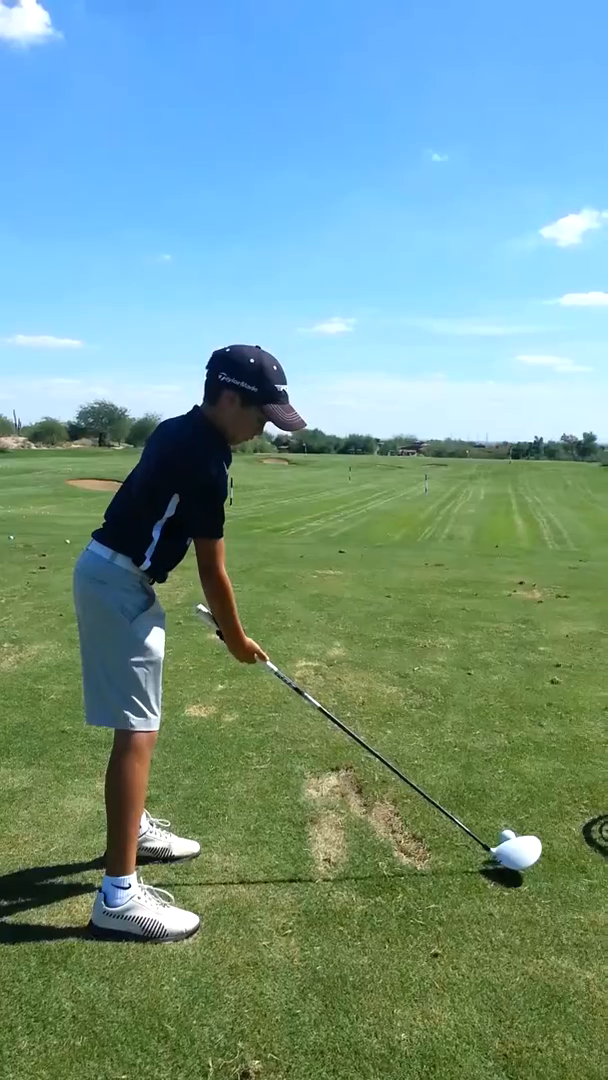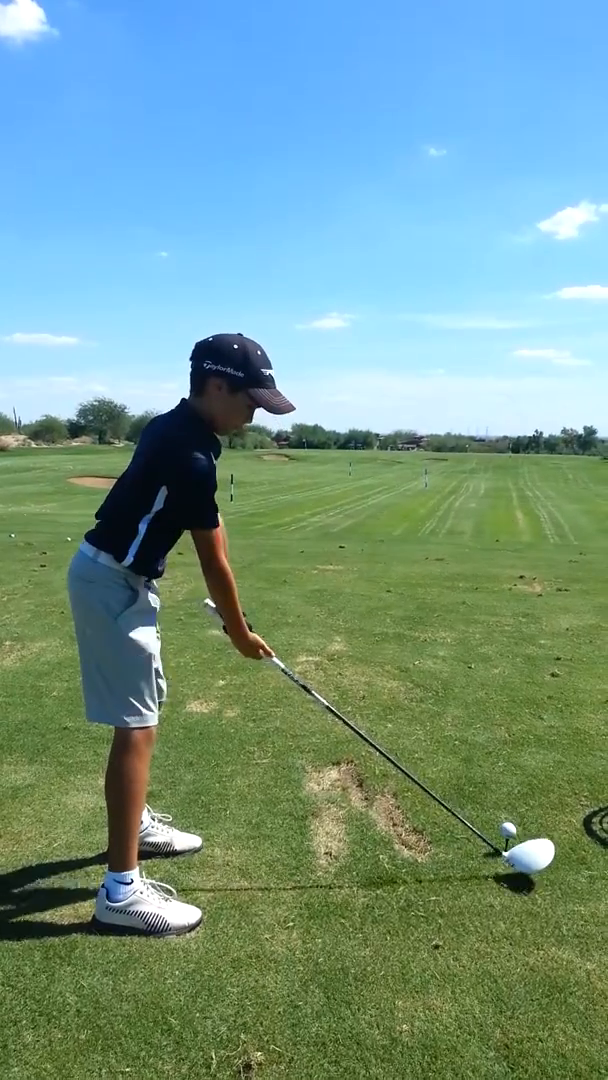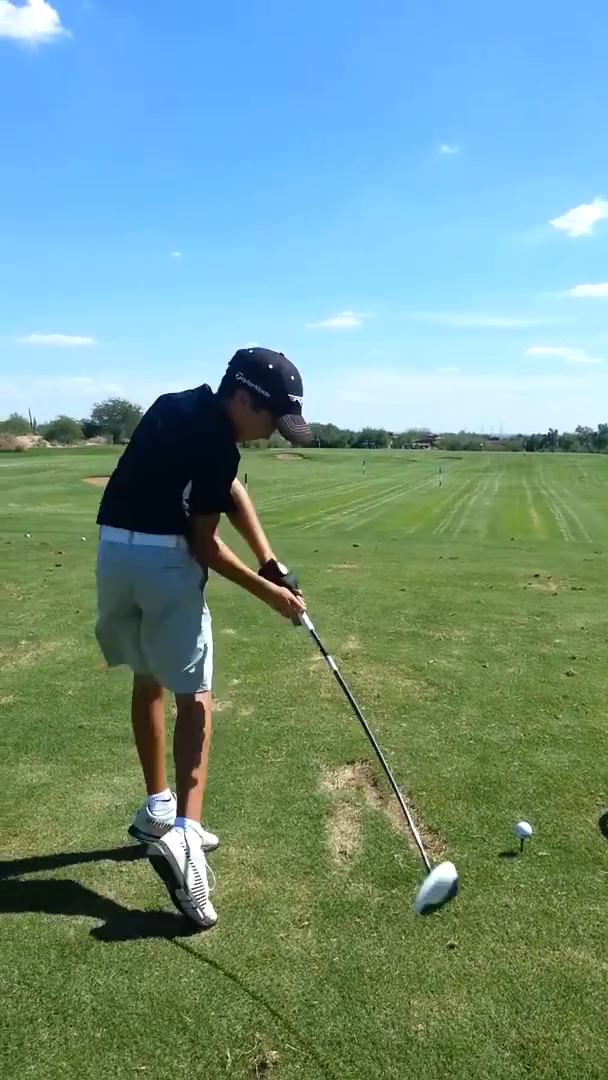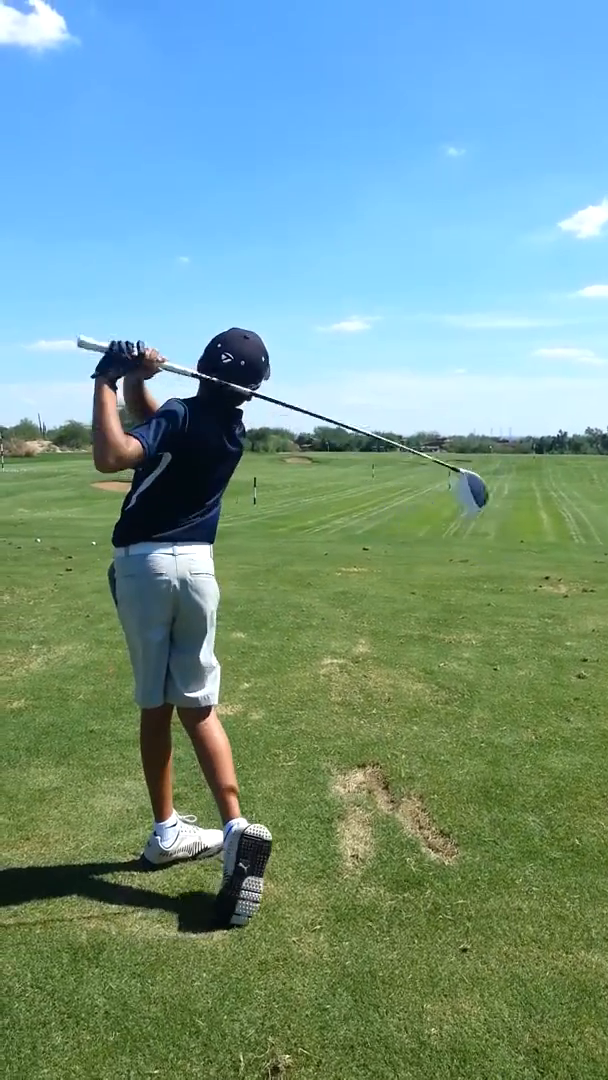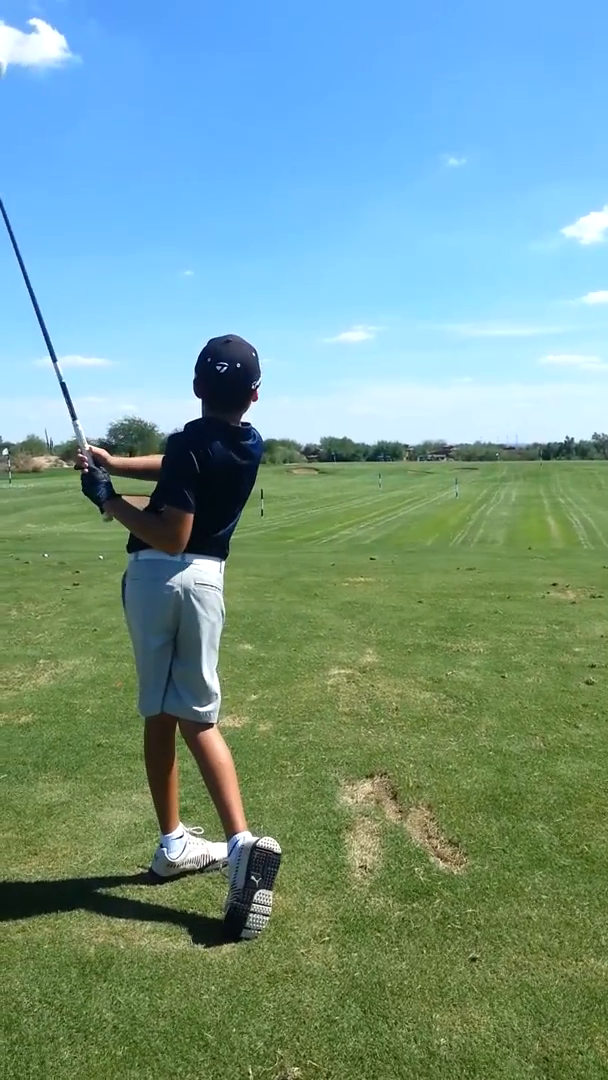
dt=1s
person 1, frame 1
left shoulder: (180, 431)
right shoulder: (204, 463)
right elbow: (211, 570)
right wrist: (236, 638)
left hip: (112, 571)
right hip: (120, 583)
left knee: (140, 718)
right knee: (137, 729)
left ankle: (134, 827)
right ankle: (118, 894)
person 1, frame 2
left shoulder: (175, 429)
right shoulder: (189, 456)
left elbow: (213, 532)
right elbow: (213, 560)
left wrist: (233, 618)
right wrist: (240, 632)
left hip: (122, 576)
right hip: (112, 583)
left knee: (148, 707)
right knee: (135, 726)
left ankle: (136, 823)
right ankle: (121, 890)
person 1, frame 3
left shoulder: (185, 406)
right shoulder: (205, 440)
left elbow: (234, 497)
right elbow: (203, 547)
left wrist: (269, 561)
right wrist: (267, 593)
left hip: (115, 555)
right hip: (162, 562)
left knee: (149, 679)
right knee: (194, 699)
left ankle: (158, 808)
right ankle: (179, 833)
person 1, frame 4
left shoulder: (180, 417)
right shoulder: (231, 430)
left elbow: (110, 456)
left wrist: (107, 380)
right wrist: (137, 379)
left hip: (142, 565)
right hip: (195, 565)
left knee: (155, 704)
right knee: (198, 705)
left ankle: (167, 830)
right ankle: (236, 827)
person 1, frame 5
left shoulder: (189, 444)
right shoulder: (249, 446)
left elbow: (170, 537)
left wrist: (108, 498)
right wrist: (115, 463)
left hip: (153, 577)
right hip: (204, 580)
left knee: (159, 714)
right knee: (198, 716)
left ankle: (174, 842)
right ankle: (241, 841)
